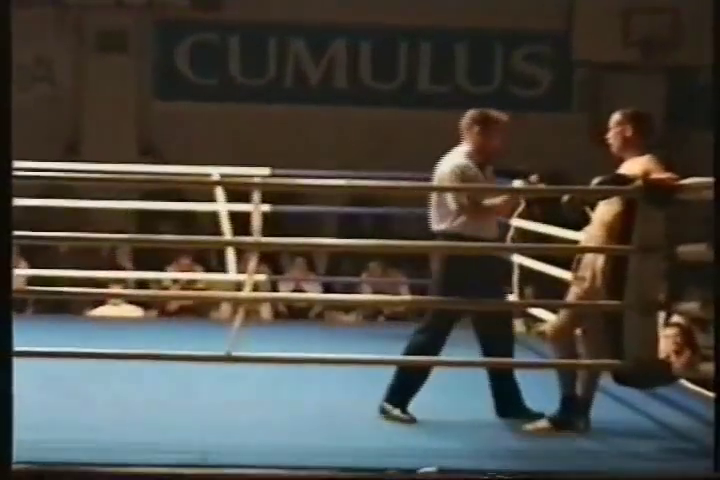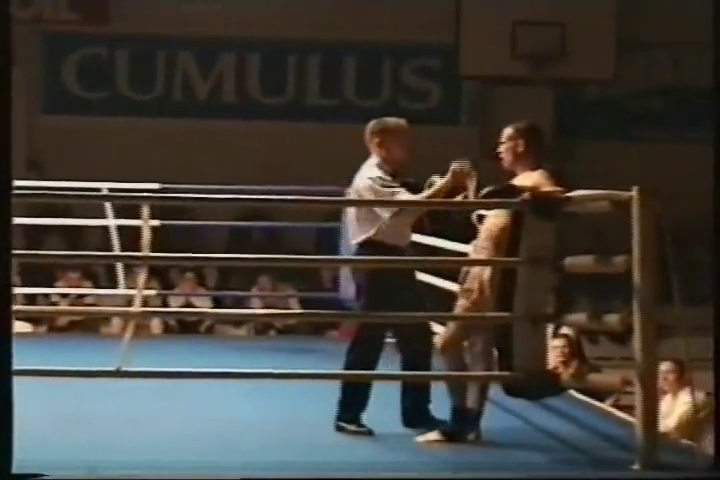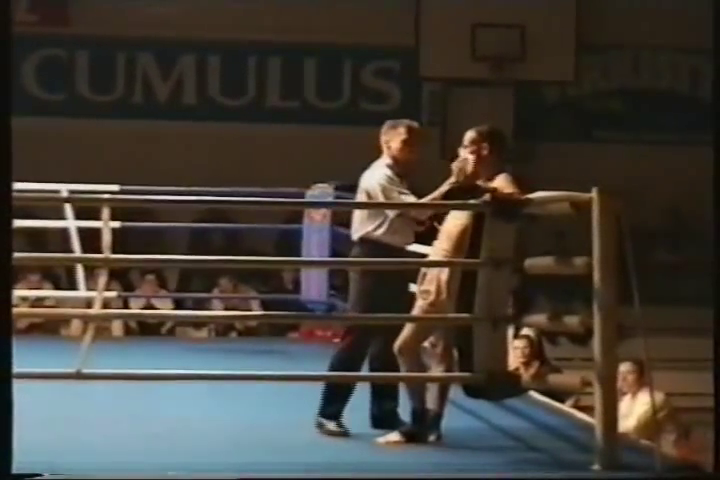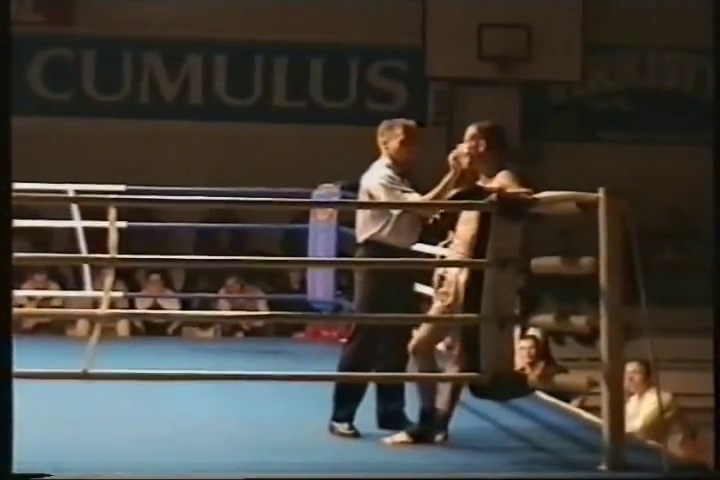
dt=0.7s
person 1, frame 1
left shoulder: (646, 166)
right shoulder: (629, 168)
left elbow: (670, 184)
left hip: (605, 266)
right hip: (593, 263)
left knee: (560, 331)
right knee: (592, 337)
left ankle: (573, 409)
right ankle: (575, 410)
person 1, frame 2
left shoulder: (537, 179)
right shoulder: (517, 184)
left elbow: (558, 196)
right elbow: (487, 221)
left hip: (492, 278)
right hip: (480, 274)
left knee: (449, 343)
right knee: (479, 347)
right ankle: (466, 421)
person 1, frame 3
left shoulder: (499, 183)
right shoulder: (473, 186)
left elbow: (520, 200)
left wrist: (490, 195)
right wrist: (457, 178)
left hip: (450, 277)
right hip: (438, 275)
left knee: (406, 346)
right knee: (441, 349)
right ankle: (427, 423)
person 1, frame 4
left shoulder: (503, 180)
right shoulder: (477, 183)
left elbow: (526, 198)
right elbow: (449, 219)
left wrist: (492, 195)
right wrist: (458, 179)
left hip: (467, 280)
right hip: (453, 277)
left knee: (420, 347)
right knee: (457, 351)
right ankle: (434, 423)
person 2, frame 1
left shoulder: (483, 169)
right shoulder: (454, 167)
right elbow: (469, 212)
left wrist: (509, 201)
right wrist: (509, 199)
left hip: (482, 254)
right hip: (457, 253)
left knee: (498, 329)
right knee: (437, 327)
left ankle: (508, 403)
right ankle: (395, 399)
person 2, frame 2
left shoulder: (389, 178)
right shoulder: (370, 179)
left elbow: (405, 215)
right elbow: (411, 207)
left wrist: (442, 189)
right wrist: (449, 182)
left hip: (395, 261)
right hip: (375, 262)
left knee: (416, 337)
right knee: (368, 340)
left ankle: (416, 411)
right ankle: (347, 416)
person 2, frame 3
left shoulder: (395, 179)
right shoulder: (379, 177)
left elbow: (413, 218)
right elbow: (420, 210)
right wrist: (452, 183)
left hip: (392, 261)
right hip: (373, 259)
left knee: (390, 340)
right knee: (358, 336)
left ankle: (385, 412)
right ankle: (329, 412)
person 2, frame 4
left shoulder: (398, 179)
right shoulder: (379, 177)
left elbow: (417, 218)
right elbow: (422, 206)
right wrist: (452, 175)
left hip: (398, 261)
right hip: (377, 261)
left knee: (396, 340)
right knee: (365, 339)
left ankle: (391, 412)
right ankle: (341, 416)
